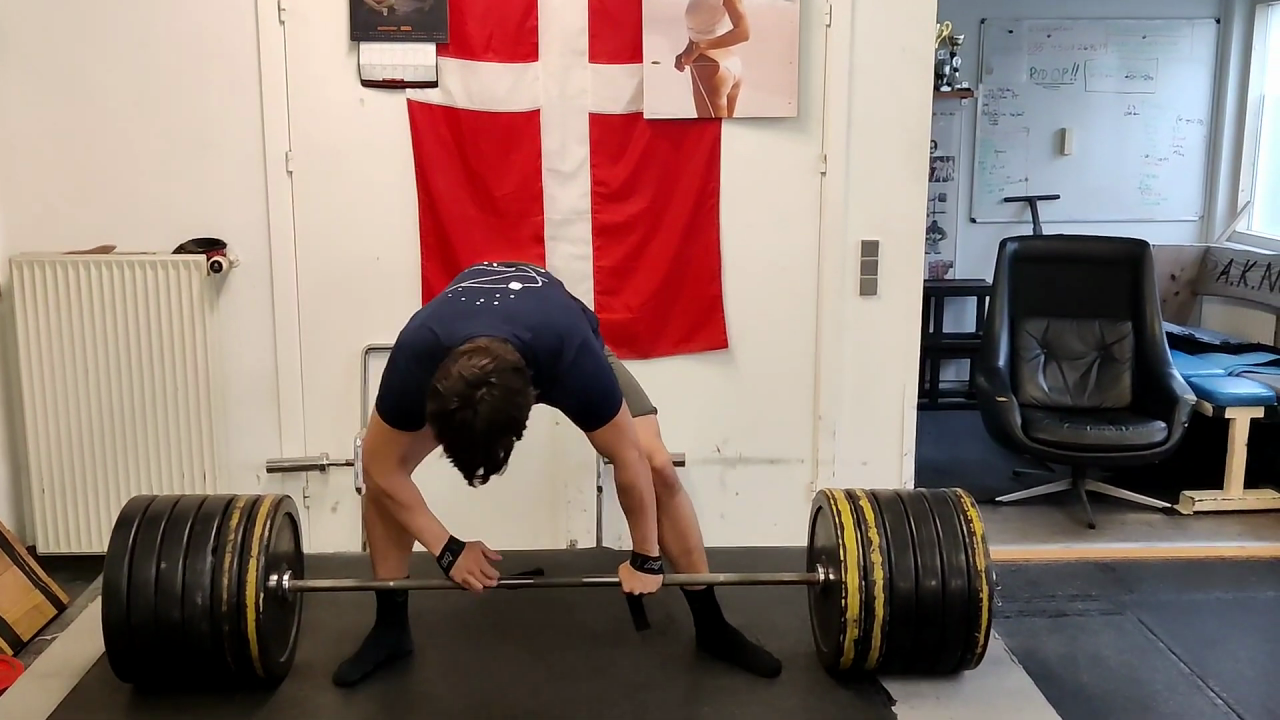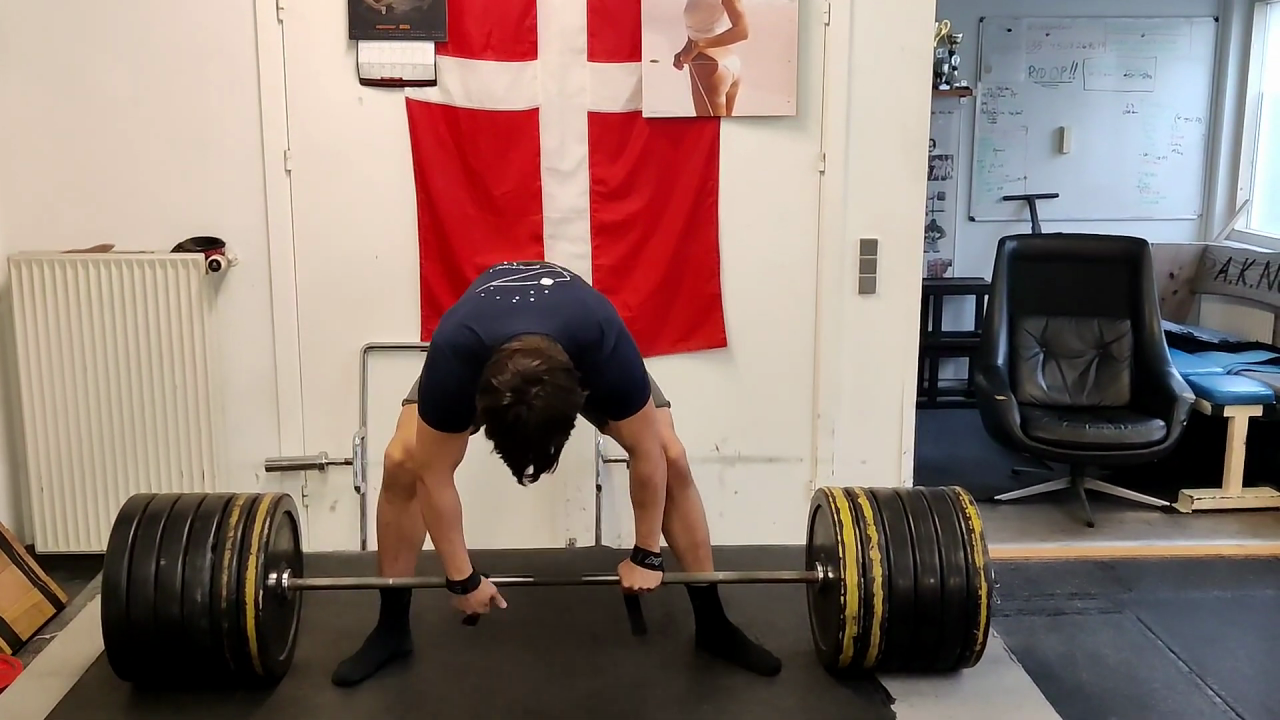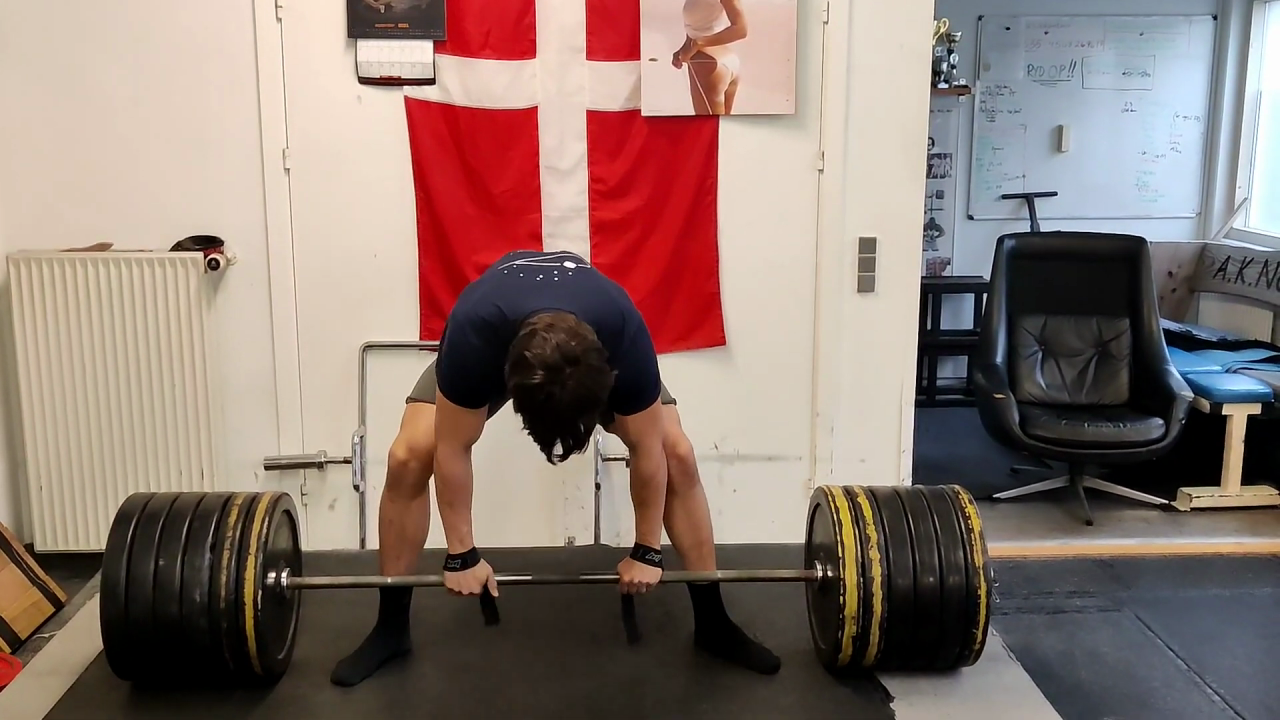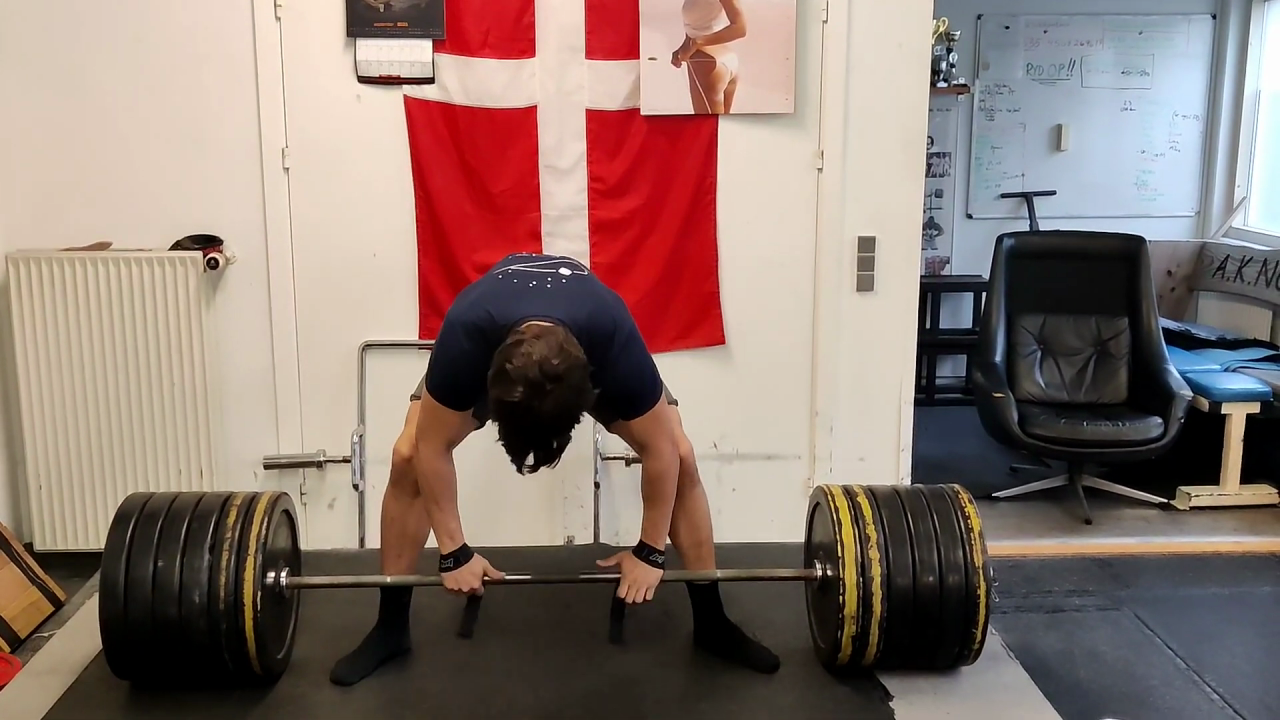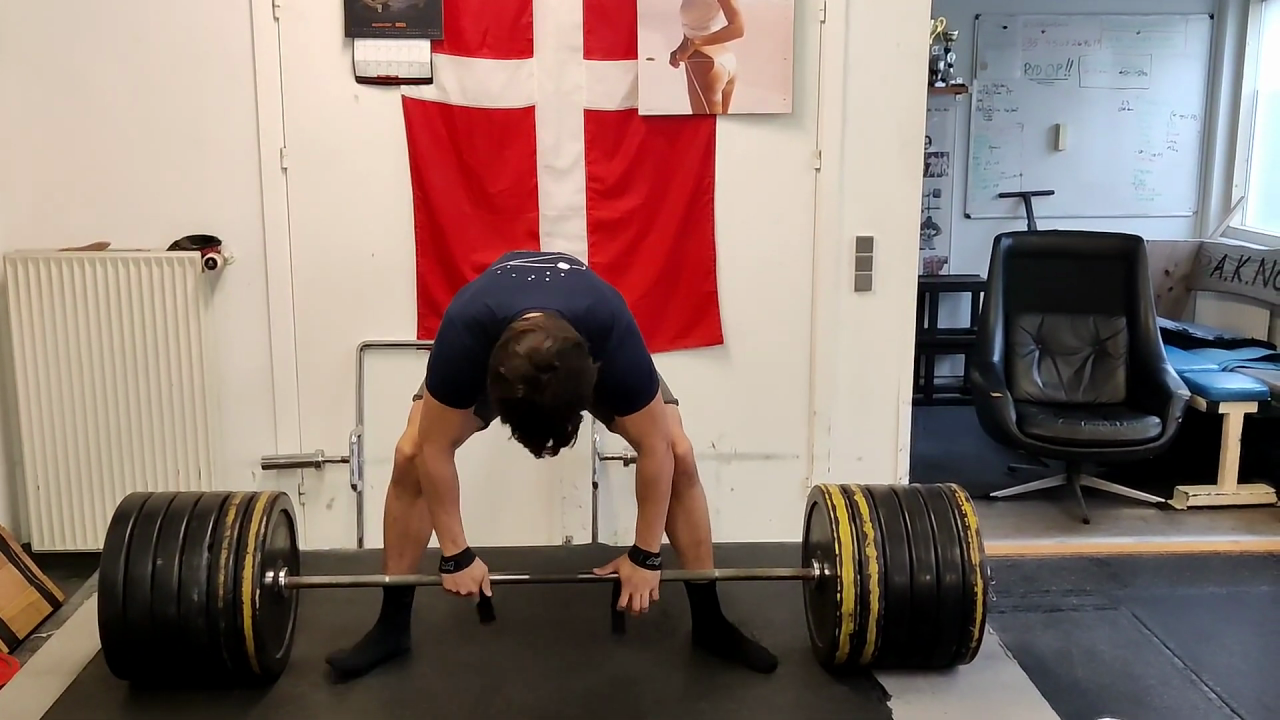
dt=0.3s
person 1, frame 1
left shoulder: (571, 357)
right shoulder: (416, 359)
left elbow: (626, 457)
right elbow: (381, 468)
left wrist: (645, 556)
right wrist: (447, 550)
left hip: (561, 336)
right hip: (458, 333)
left knee: (655, 465)
right knee: (382, 467)
left ankle: (711, 625)
right ankle: (390, 627)
person 1, frame 2
left shoulder: (607, 349)
right shoulder: (455, 358)
left elbow: (648, 454)
right elbow: (436, 478)
left wrist: (646, 553)
right wrist: (461, 578)
left hip: (580, 335)
right hip: (478, 345)
left knee: (672, 457)
right knee: (402, 463)
left ankle: (712, 623)
right ankle: (392, 628)
person 1, frame 3
left shoulder: (624, 336)
right shoulder: (474, 334)
left elbow: (648, 451)
right elbow: (453, 450)
left wrist: (646, 551)
right wrist: (462, 554)
left hip: (595, 341)
right hip: (498, 332)
left knee: (677, 453)
right knee: (408, 459)
left ankle: (712, 622)
right ankle: (391, 627)
person 1, frame 4
left shoulder: (617, 344)
right shoulder: (464, 339)
left elbow: (662, 449)
right elbow: (433, 448)
left wrist: (650, 550)
right wrist: (454, 551)
left hip: (592, 342)
right hip: (490, 337)
left knee: (680, 455)
right knee: (409, 455)
left ankle: (711, 621)
right ankle: (391, 626)
person 1, frame 5
left shoulder: (614, 338)
right shoulder: (464, 336)
left elbow: (655, 448)
right elbow: (437, 450)
left wrist: (645, 554)
right wrist: (455, 554)
left hip: (590, 338)
right hip: (490, 338)
left knee: (678, 455)
right knee: (411, 455)
left ankle: (709, 621)
right ankle: (392, 624)
